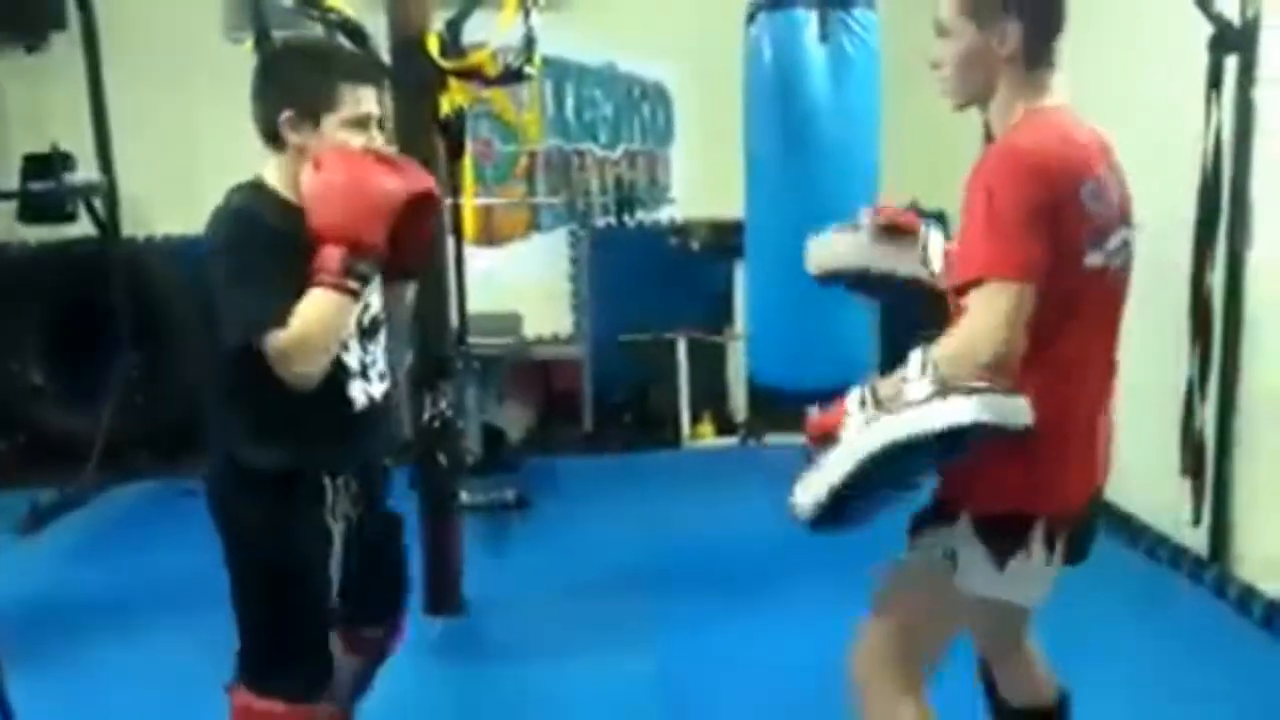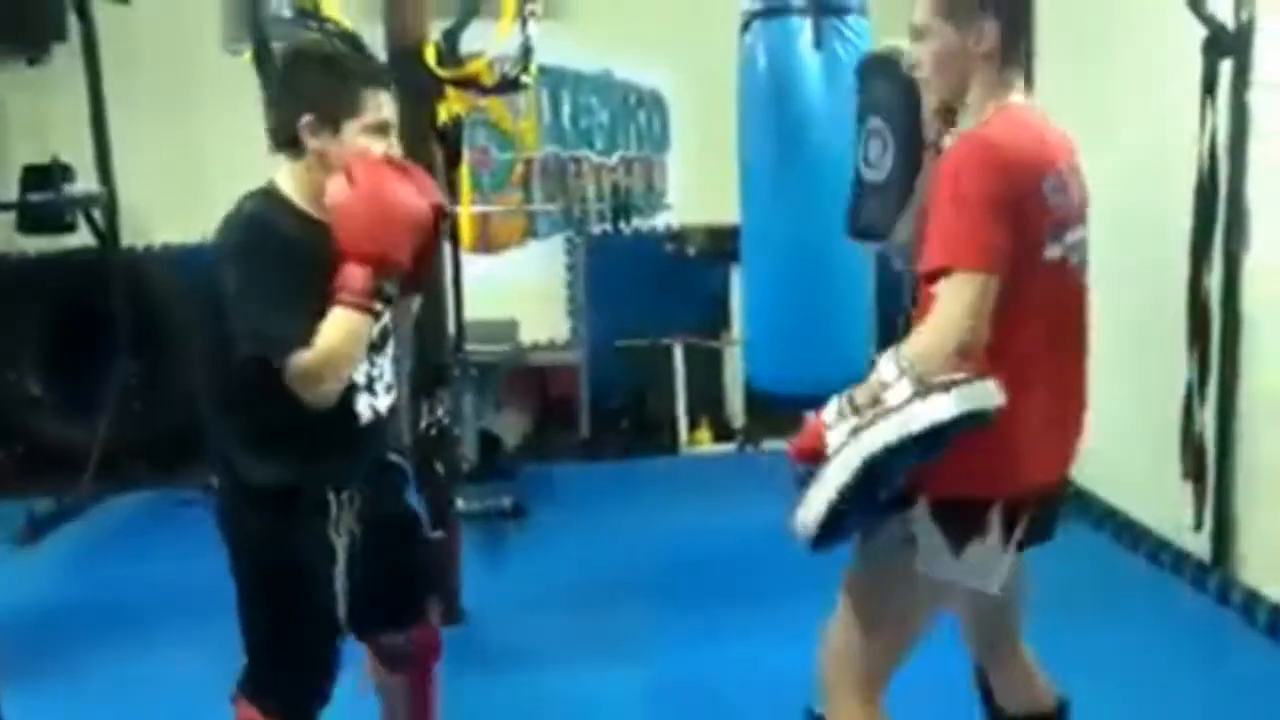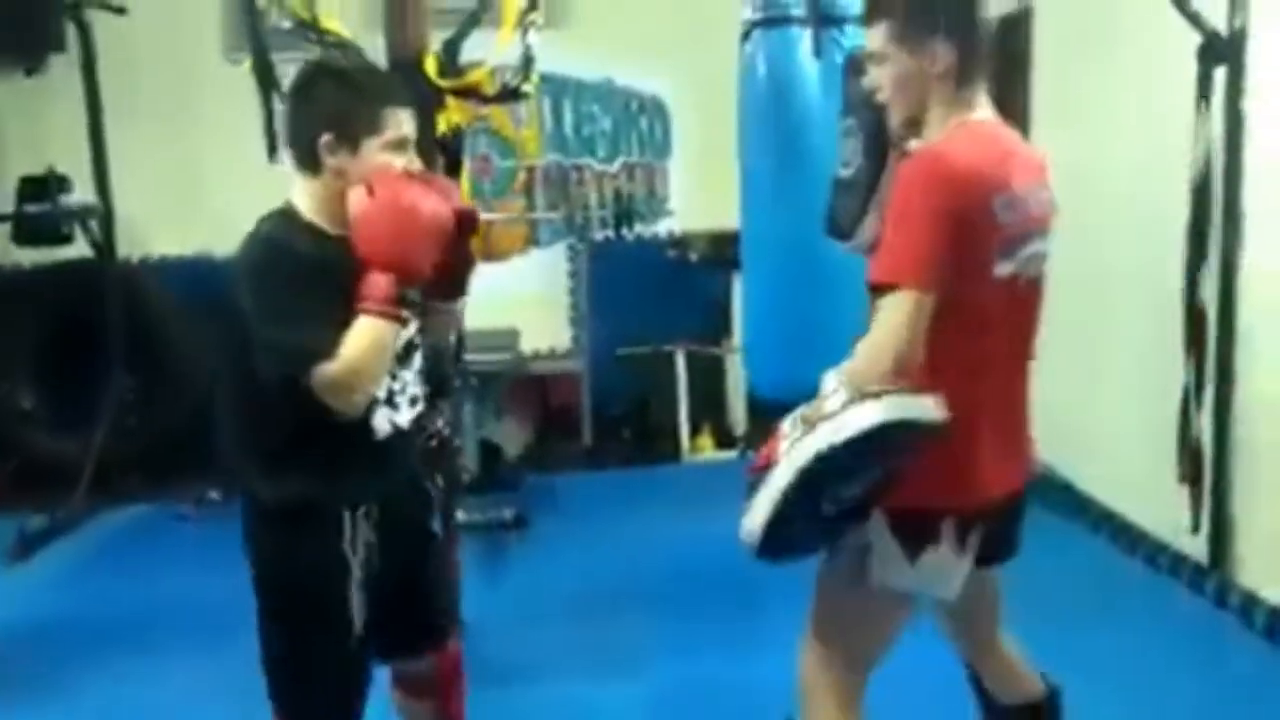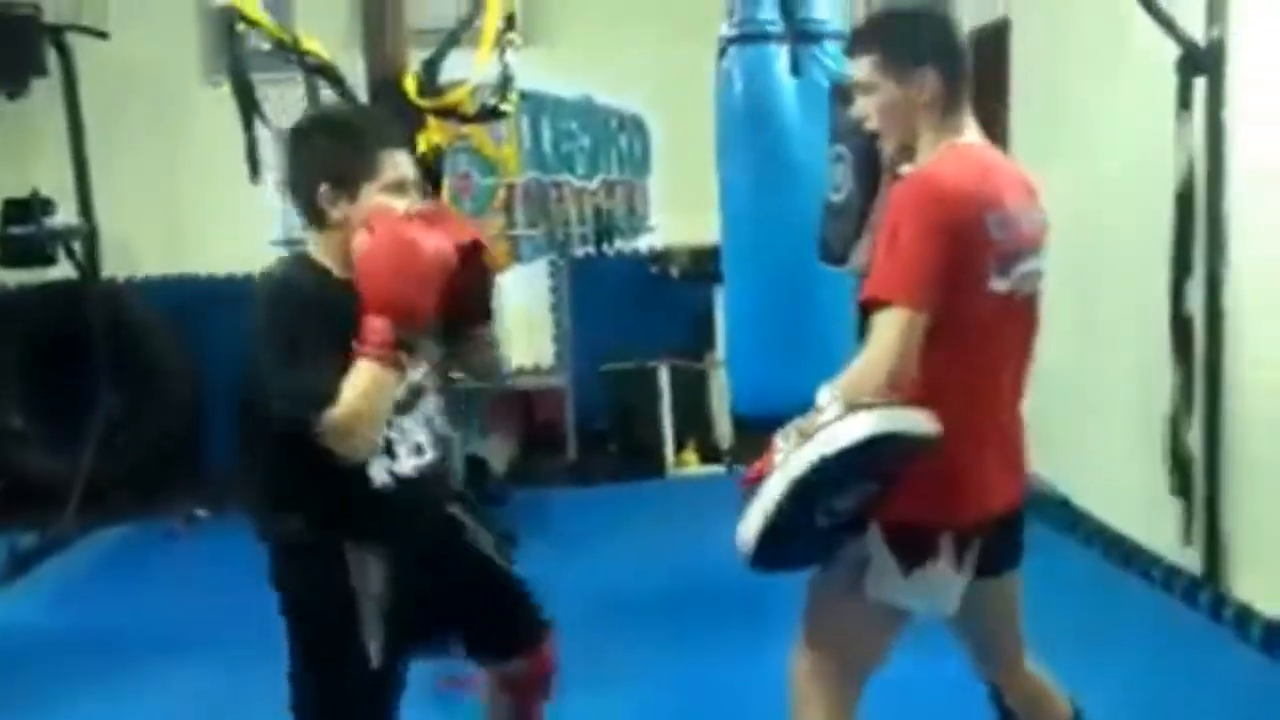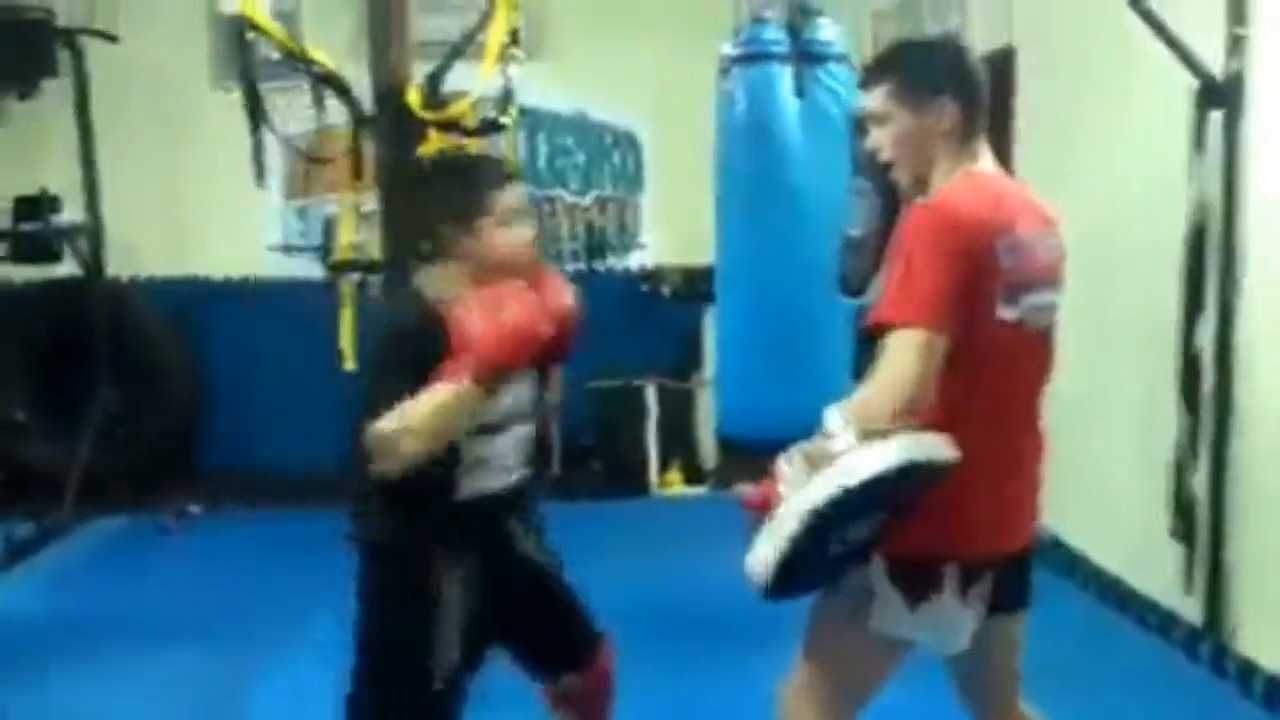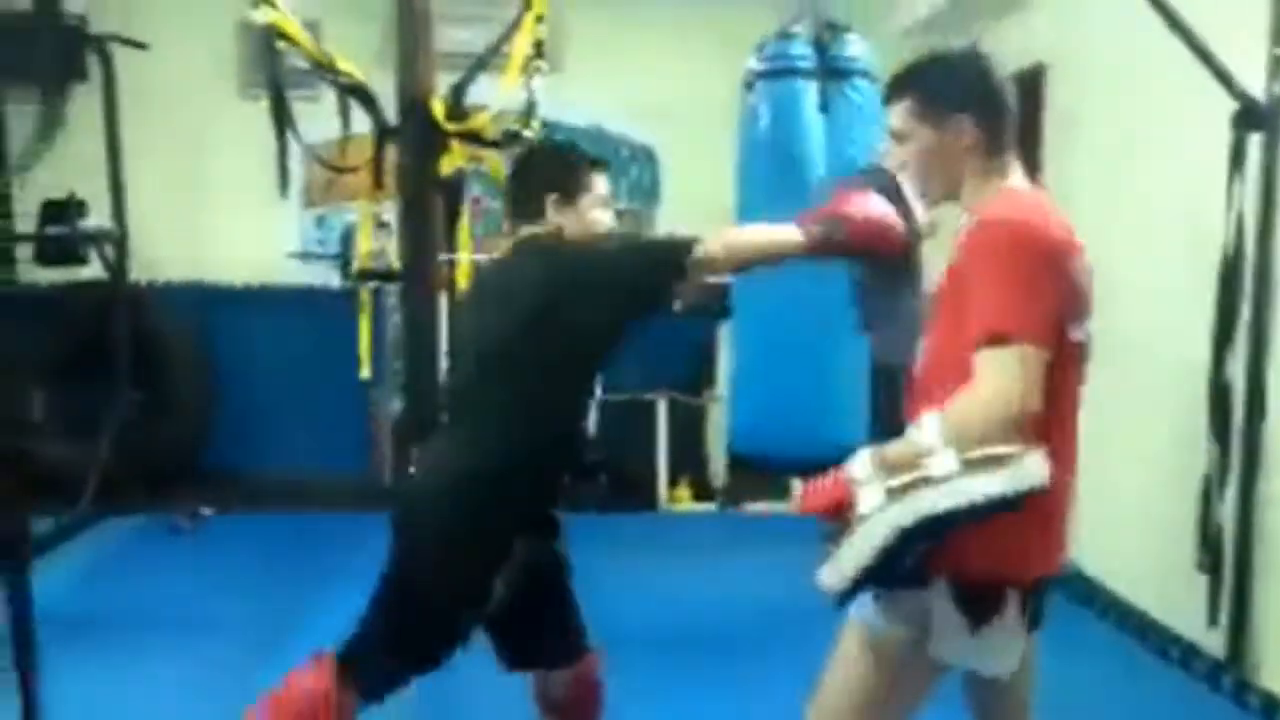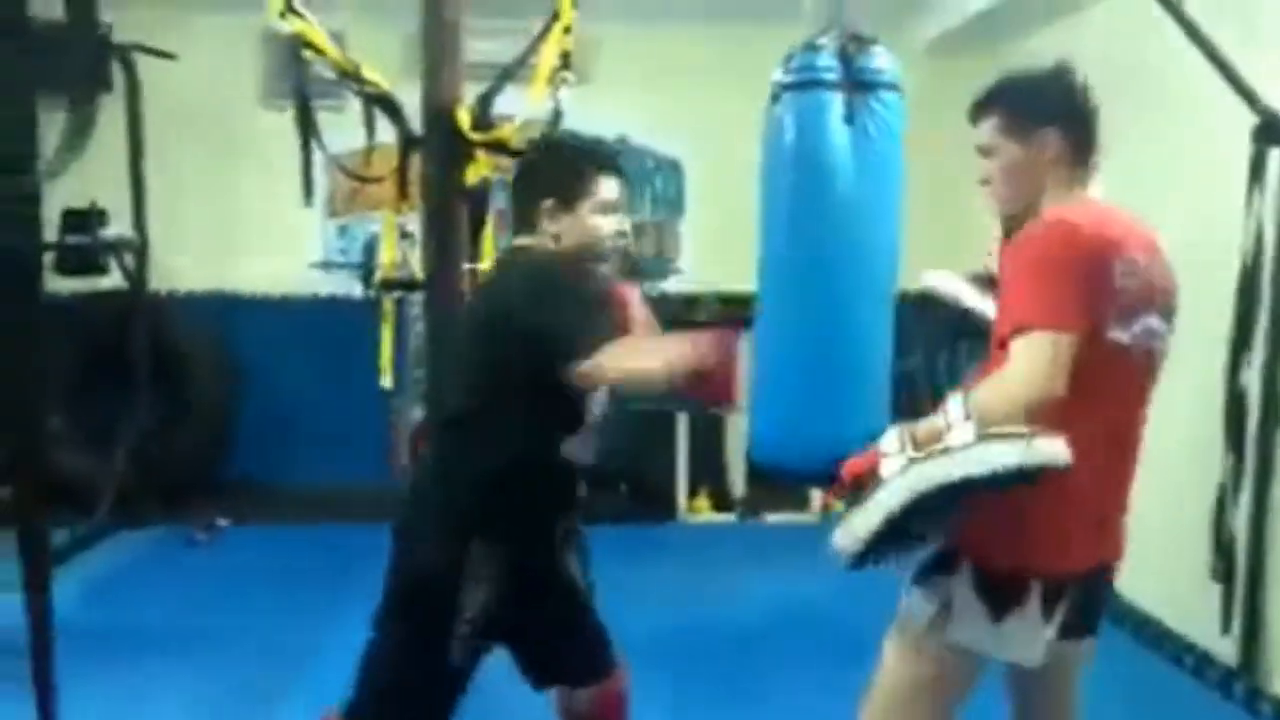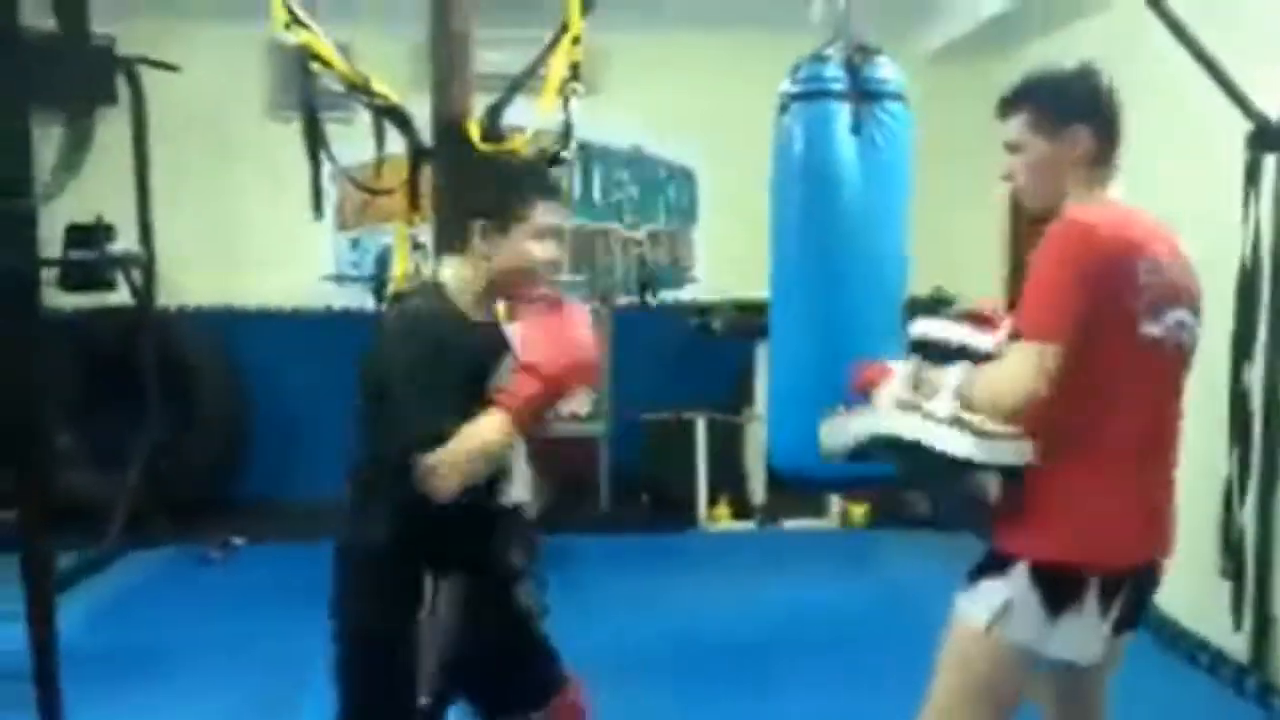
dt=0.2s
person 1, frame 1
left shoulder: (1018, 161)
right shoulder: (1084, 149)
left elbow: (990, 346)
left wrist: (877, 398)
right wrist: (931, 253)
left hip: (1011, 477)
right hip: (1059, 462)
right knee: (1002, 641)
person 1, frame 2
left shoulder: (983, 154)
right shoulder: (1048, 148)
left elbow: (955, 336)
right elbow: (917, 244)
left wrist: (850, 410)
left hip: (969, 464)
right hip: (1030, 455)
right knee: (998, 645)
person 1, frame 3
left shoulder: (935, 171)
right shoulder: (1020, 165)
left elbow: (894, 351)
right elbow: (876, 239)
left hip: (926, 475)
right hip: (993, 464)
right knee: (981, 639)
person 1, frame 4
left shoulder: (927, 191)
right shoulder: (1011, 185)
left elbow: (886, 371)
left wrist: (799, 440)
left hip: (921, 490)
right hip: (993, 480)
right knee: (1004, 662)
person 1, frame 5
left shoulder: (941, 219)
right shoulder: (1033, 220)
left elbow: (898, 395)
left wrist: (801, 463)
left hip: (932, 522)
right hip: (1001, 517)
person 1, frame 6
left shoulder: (1002, 236)
right shoulder: (1049, 233)
left elbow: (1006, 400)
left wrist: (872, 469)
left hip: (965, 549)
right hip: (1025, 543)
person 1, frame 7
left shoulder: (1055, 239)
right shoulder: (1145, 254)
left elbow: (1033, 386)
left wrist: (911, 439)
left hip: (1010, 542)
right hip: (1087, 541)
person 1, frame 8
left shoulder: (1078, 241)
right shoulder: (1162, 248)
left elbow: (1019, 387)
left wrist: (919, 384)
right wrist: (1014, 351)
left hip: (1059, 542)
right hip: (1133, 536)
person 2, frame 1
left shoulder: (333, 208)
right shoulder: (246, 228)
left elbow: (376, 323)
right elbow: (297, 359)
left wrist: (398, 246)
right wrist: (349, 252)
left hip: (350, 468)
right hip: (281, 490)
left knee: (376, 619)
person 2, frame 2
left shoulder: (345, 215)
right shoulder: (256, 237)
left elbow: (385, 330)
right elbow: (317, 377)
left wrist: (409, 256)
right wrist: (370, 268)
left hip: (365, 478)
right hip: (291, 503)
left knee: (409, 633)
person 2, frame 3
left shoulder: (368, 232)
right shoulder: (274, 256)
left elbow: (433, 333)
right elbow: (344, 389)
left wrist: (443, 263)
right wrist: (390, 278)
left hip: (394, 490)
right hip: (315, 518)
left knee: (430, 656)
person 2, frame 4
left shoulder: (405, 269)
right shoulder: (289, 300)
right elbow: (349, 434)
left wrist: (470, 292)
right wrist: (390, 320)
left hip: (425, 515)
right hip: (339, 550)
left knee: (528, 654)
person 2, frame 5
left shoulder: (505, 300)
right shoulder: (408, 325)
right elbow: (387, 453)
left wrist: (547, 341)
right wrist: (474, 368)
left hip: (499, 532)
right hip: (421, 552)
left knee: (585, 670)
person 2, frame 6
left shoulder: (524, 277)
right shoulder: (570, 269)
right elbow: (710, 253)
right wrist: (816, 236)
left hip: (508, 517)
right hip: (468, 520)
person 2, frame 7
left shoulder: (560, 287)
right shoulder: (528, 289)
right elbow: (607, 366)
left wrist: (620, 323)
right wrist: (693, 353)
left hip: (527, 534)
right hip: (462, 544)
person 2, frame 8
left shoulder: (481, 324)
right shoulder: (421, 332)
right elbow: (441, 474)
left wrist: (544, 376)
right wrist: (533, 389)
left hip: (476, 568)
right hip: (403, 581)
